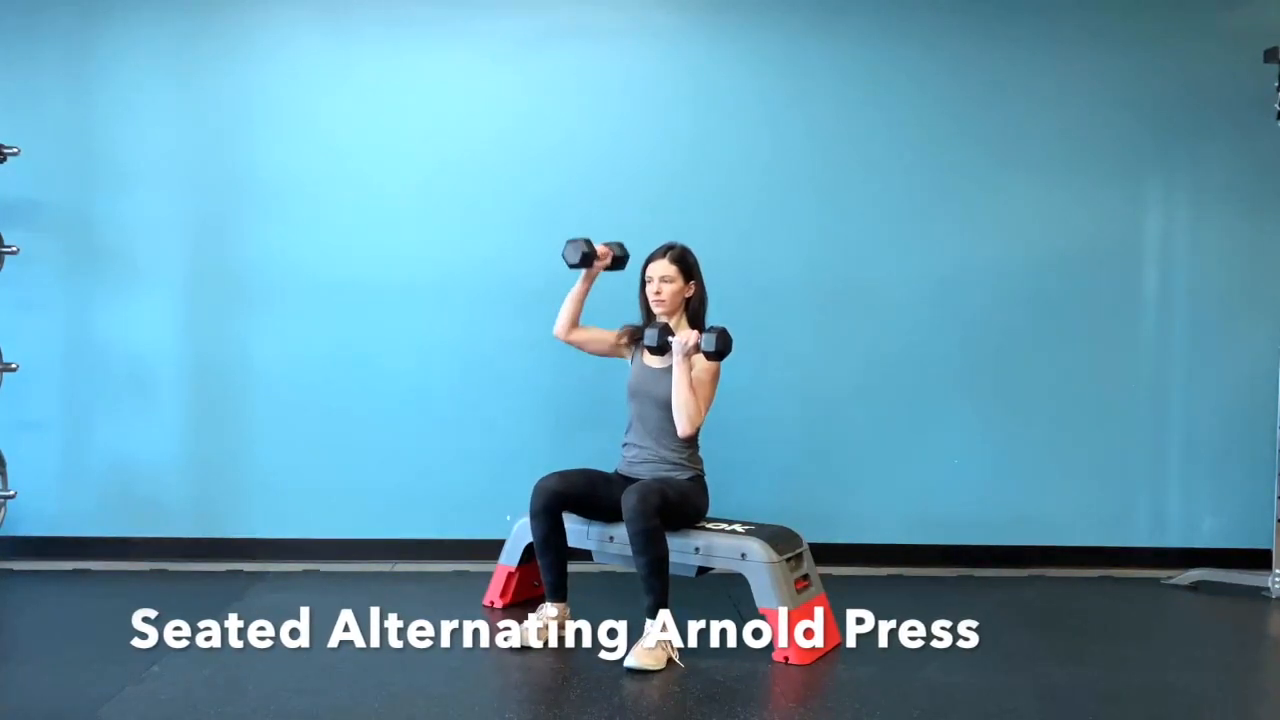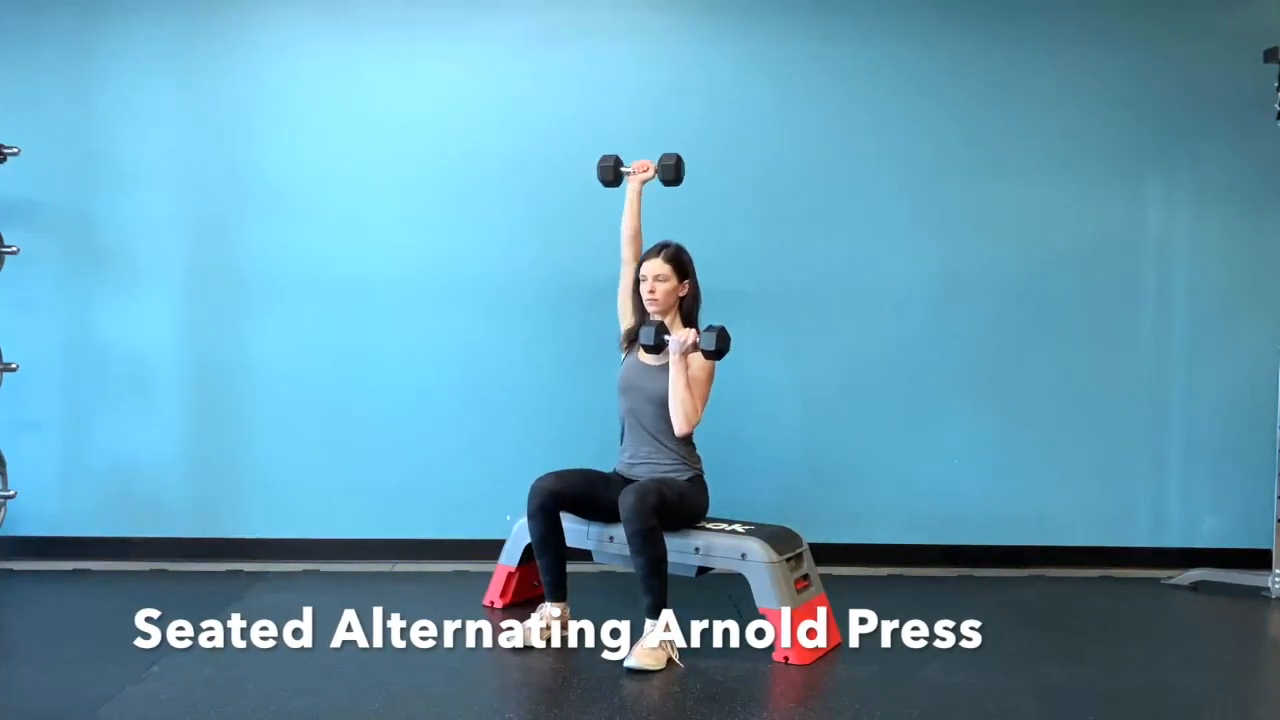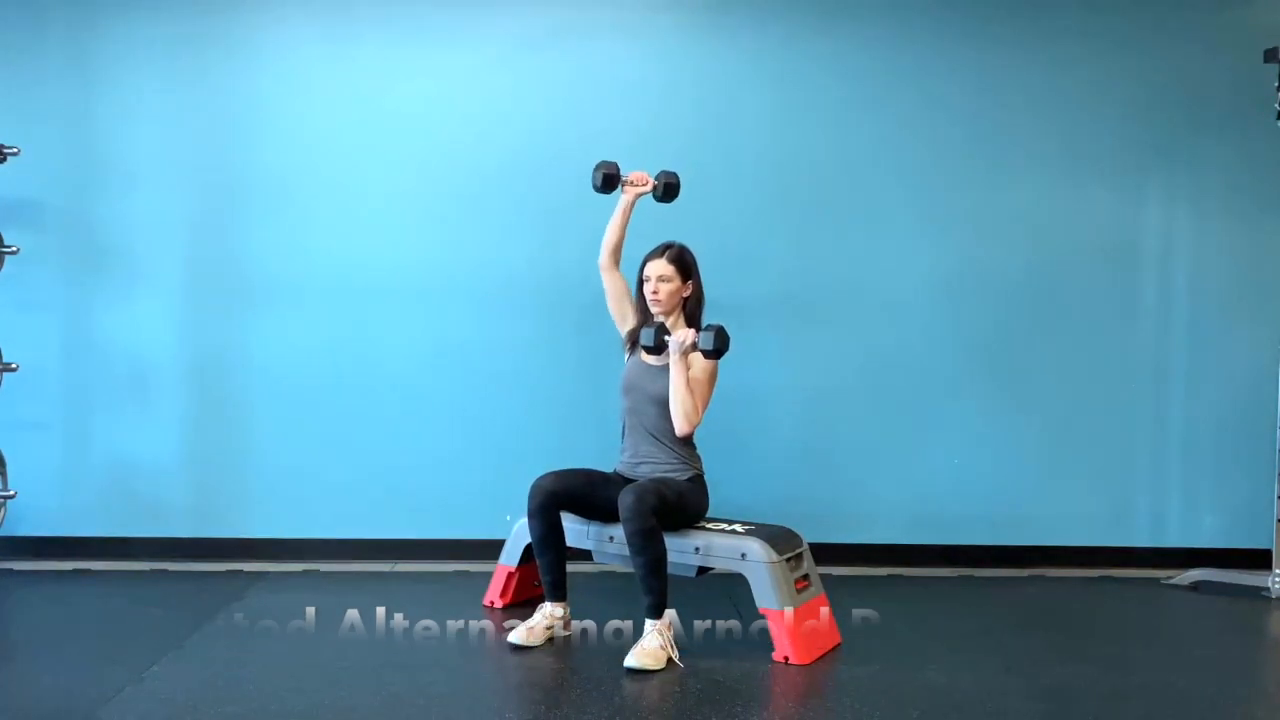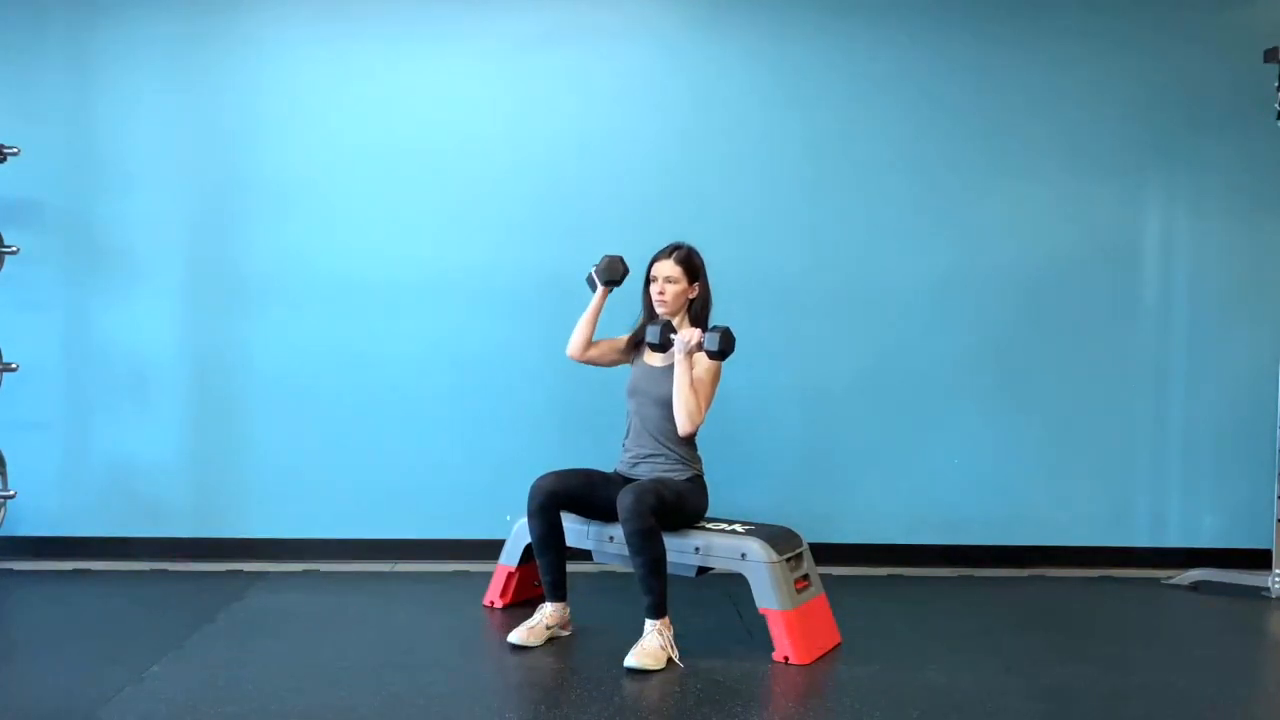
dt=0.5s
person 1, frame 1
left shoulder: (702, 351)
right shoulder: (635, 340)
left elbow: (686, 426)
right elbow: (564, 331)
left wrist: (682, 358)
right wrist: (589, 275)
left hip: (680, 485)
right hip: (627, 476)
left knee: (639, 500)
right knee: (548, 489)
left ankle: (657, 630)
right ankle: (555, 607)
person 1, frame 2
left shoulder: (697, 351)
right shoulder: (633, 334)
left elbow: (683, 425)
right elbow: (627, 251)
left wrist: (677, 358)
right wrist: (634, 187)
left hip: (680, 487)
right hip: (626, 479)
left knee: (637, 502)
right knee: (544, 490)
left ankle: (657, 629)
right ankle: (555, 608)
person 1, frame 3
left shoulder: (699, 352)
right shoulder: (635, 334)
left elbow: (684, 425)
right elbow: (607, 263)
left wrist: (678, 356)
right wrist: (628, 200)
left hip: (680, 486)
right hip: (626, 478)
left knee: (637, 502)
right knee: (545, 489)
left ankle: (658, 627)
right ankle: (555, 609)
person 1, frame 4
left shoulder: (704, 352)
right shoulder: (638, 343)
left elbow: (687, 425)
right elbow: (577, 352)
left wrist: (682, 358)
right wrist: (601, 296)
left hip: (679, 486)
right hip: (626, 477)
left knee: (635, 501)
right knee: (545, 489)
left ankle: (658, 627)
right ankle: (555, 610)
